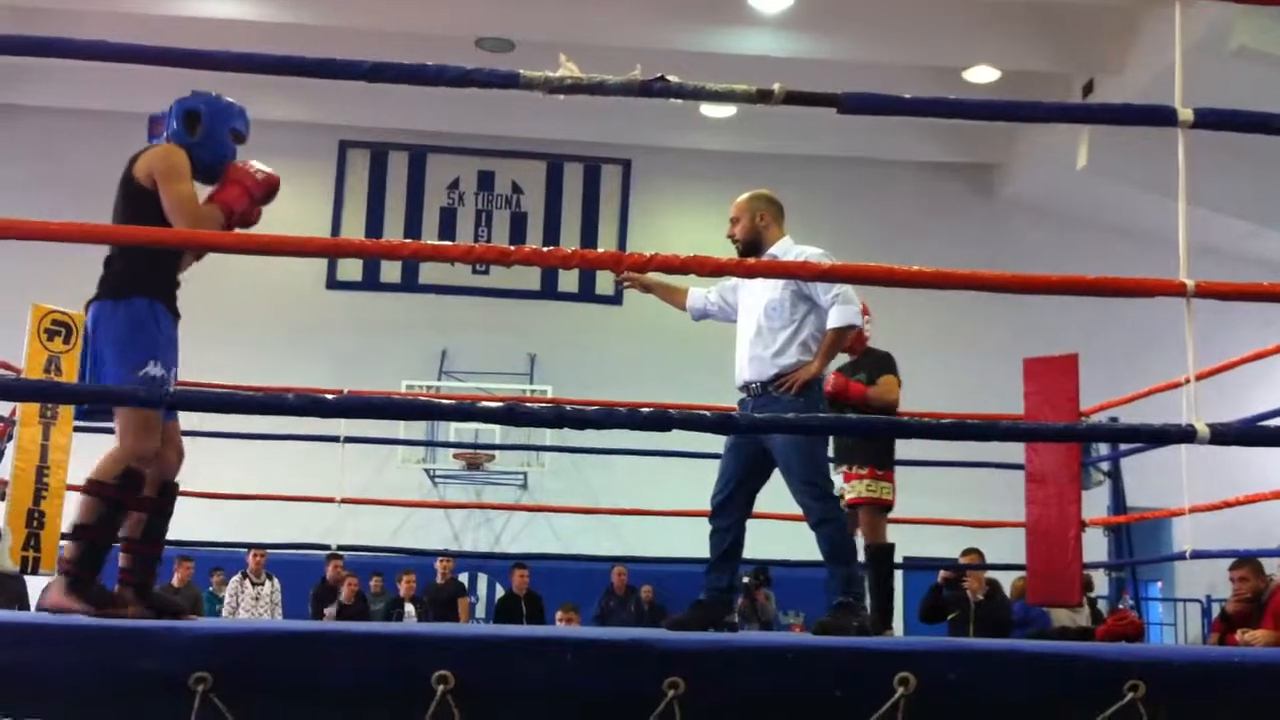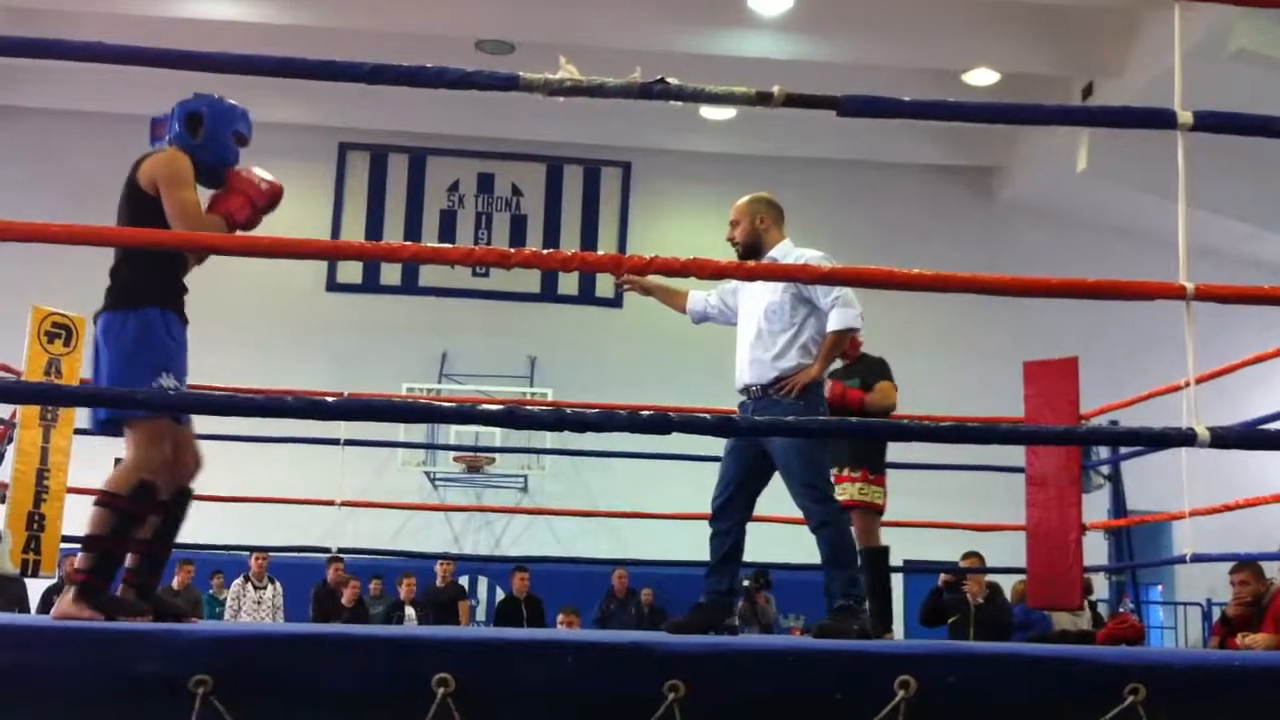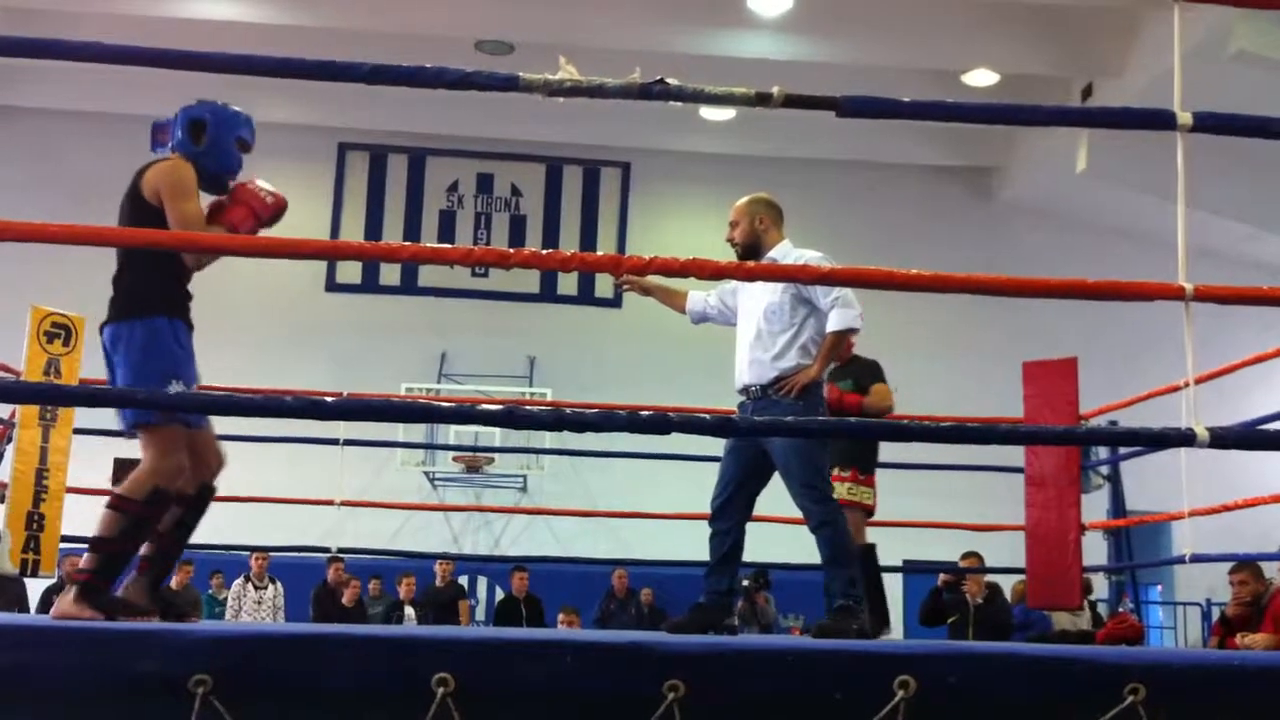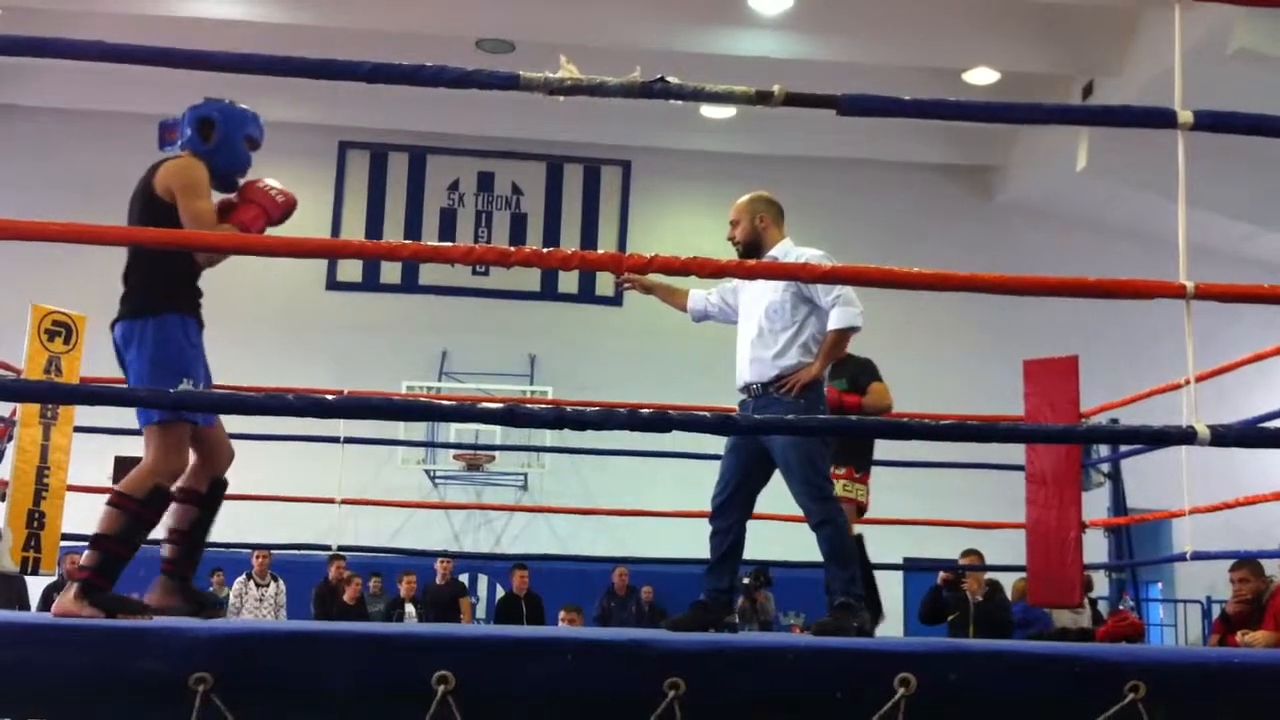
dt=0.1s
person 1, frame 1
left shoulder: (160, 174)
right shoulder: (166, 155)
left elbow: (176, 254)
right elbow: (191, 228)
left wrist: (227, 217)
right wrist: (235, 196)
left hip: (143, 313)
right hip: (132, 308)
left knee: (166, 457)
right knee: (140, 444)
left ankle: (132, 593)
right ankle: (72, 578)
person 1, frame 2
left shoulder: (162, 175)
right shoulder: (171, 161)
left elbow: (179, 256)
right elbow: (191, 238)
left wrist: (226, 218)
right wrist: (239, 204)
left hip: (150, 321)
right hip: (142, 318)
left knee: (181, 462)
right knee: (152, 455)
left ankle: (136, 590)
right ankle: (82, 591)
person 1, frame 3
left shoulder: (164, 185)
right shoulder: (174, 171)
right elbow: (193, 251)
left wrist: (228, 226)
right wrist: (242, 217)
left hip: (156, 328)
right hip: (149, 325)
left knee: (204, 461)
right knee: (166, 463)
left ankle: (143, 586)
right ankle: (83, 592)
person 1, frame 4
left shoulder: (167, 183)
right shoulder: (186, 168)
right elbow: (207, 249)
left wrist: (234, 222)
right wrist: (253, 215)
left hip: (163, 325)
right hip: (160, 322)
left knee: (215, 454)
right knee: (167, 459)
left ankle: (173, 584)
right ankle: (85, 588)
person 2, frame 1
left shoulder: (804, 261)
right shoulder: (746, 281)
left elbow: (847, 309)
right elbow: (700, 302)
left wrist: (816, 365)
right wrist: (649, 285)
left hip: (790, 401)
right hip: (752, 404)
left knee: (818, 503)
right knee: (726, 506)
left ankle: (850, 604)
right ankle: (715, 601)
person 2, frame 2
left shoulder: (805, 263)
right shoulder: (747, 284)
left elbow: (847, 312)
right elbow: (700, 305)
left wrist: (817, 368)
right wrist: (649, 287)
left hip: (791, 404)
right hip: (753, 407)
left knee: (818, 506)
right knee: (726, 508)
left ankle: (849, 608)
right ankle: (715, 605)
person 2, frame 3
left shoulder: (804, 264)
right shoulder: (746, 284)
left elbow: (846, 312)
right elbow: (700, 305)
left wrist: (816, 369)
right wrist: (649, 288)
left hip: (790, 404)
right hip: (752, 408)
left knee: (817, 506)
right knee: (726, 508)
left ankle: (848, 607)
right ankle: (714, 604)
person 2, frame 4
left shoulder: (805, 262)
right shoulder: (747, 283)
left elbow: (847, 310)
right elbow: (701, 304)
left wrist: (817, 367)
right wrist: (650, 286)
left hip: (791, 402)
right hip: (753, 405)
left knee: (818, 504)
right knee: (726, 507)
left ankle: (850, 605)
right ankle: (715, 602)
person 3, frame 1
left shoulder: (880, 360)
right shoulder: (841, 371)
left elbow: (890, 397)
right elbow: (830, 412)
left wrist: (845, 389)
right wrist: (823, 394)
left hip: (873, 464)
right hip: (845, 464)
left knee: (873, 536)
left ankle: (882, 619)
person 3, frame 2
left shoulder: (873, 366)
right shoulder: (832, 375)
left elbow: (887, 401)
left wrist: (842, 395)
right wrist: (821, 398)
left hip: (863, 466)
right hip: (835, 467)
left knee: (867, 541)
left ankle: (881, 622)
person 3, frame 3
left shoulder: (865, 367)
right shoulder: (827, 377)
left elbow: (885, 403)
left wrist: (840, 400)
left hip: (855, 467)
right hip: (829, 467)
left knee: (854, 538)
left ankle: (878, 619)
person 3, frame 4
left shoulder: (860, 367)
left elbow: (884, 402)
left wrist: (838, 400)
left hip: (849, 464)
right hip: (826, 467)
left ankle: (870, 607)
